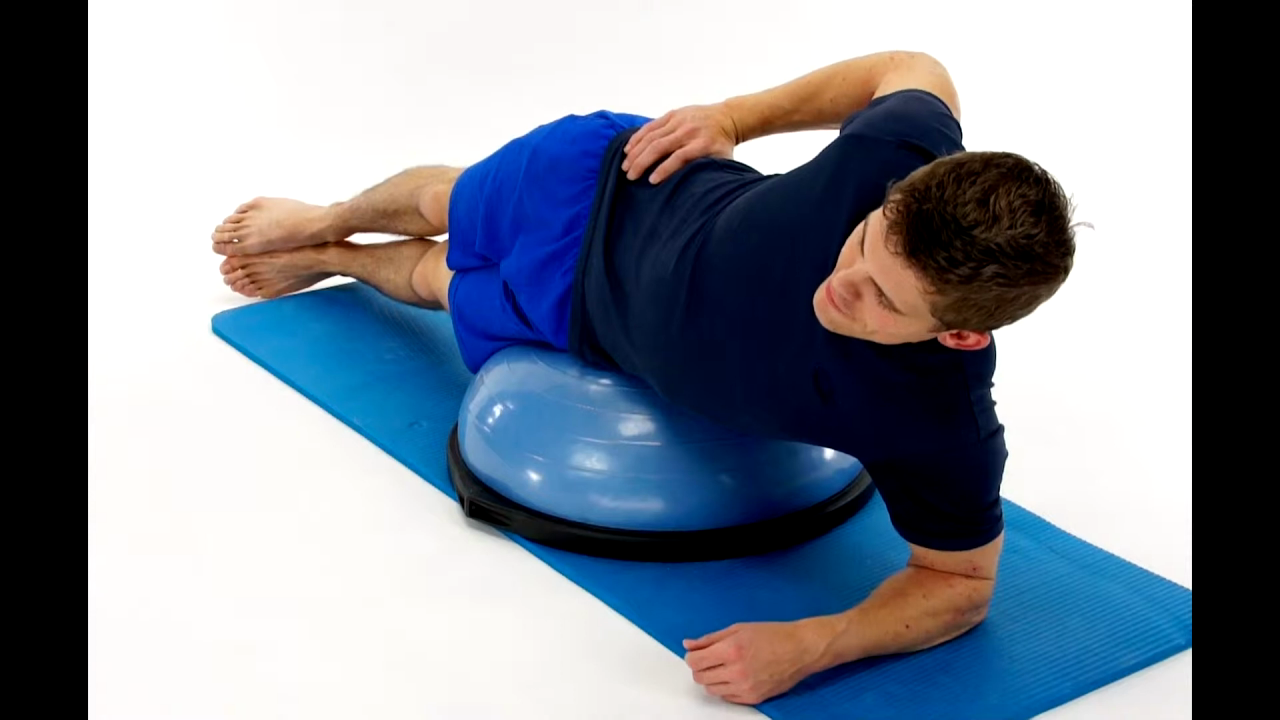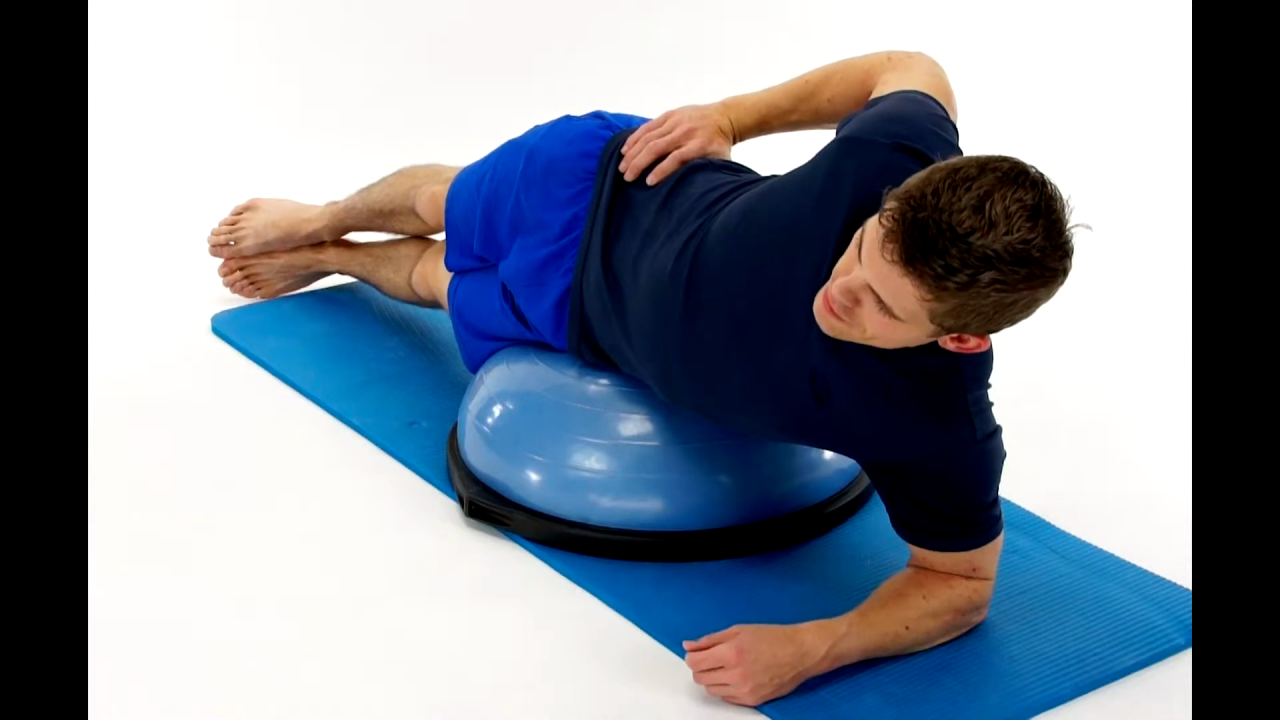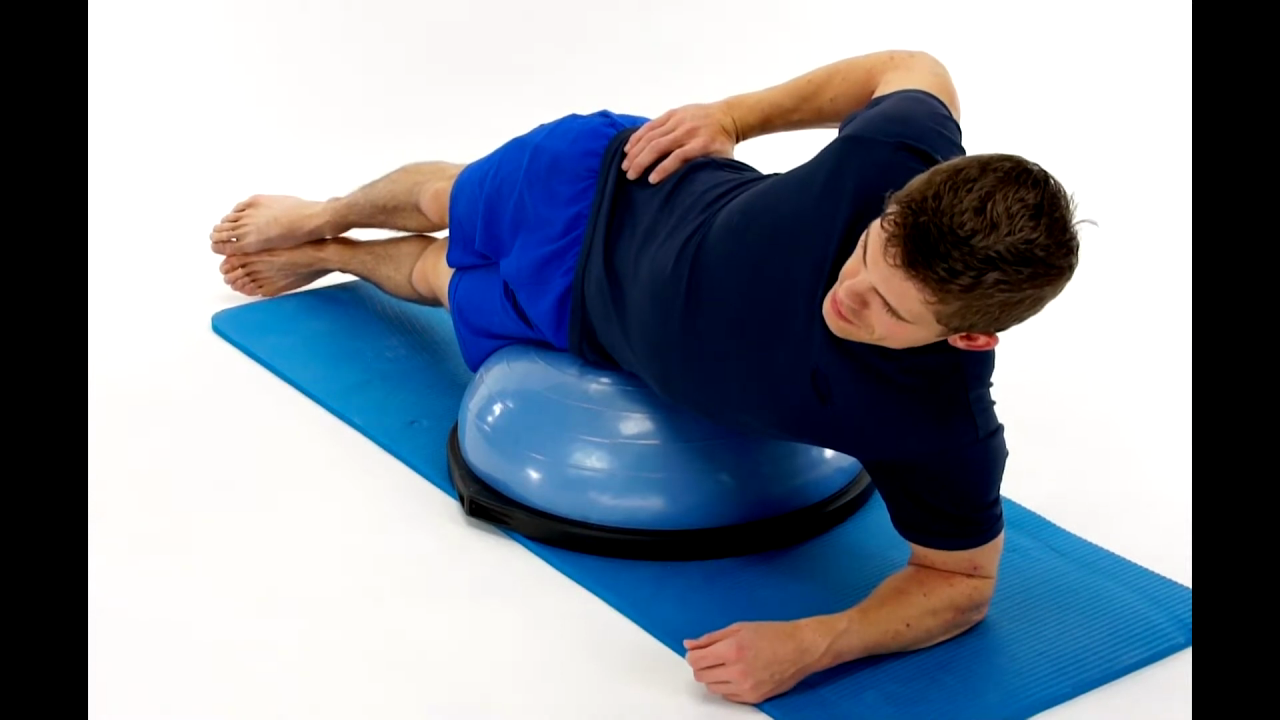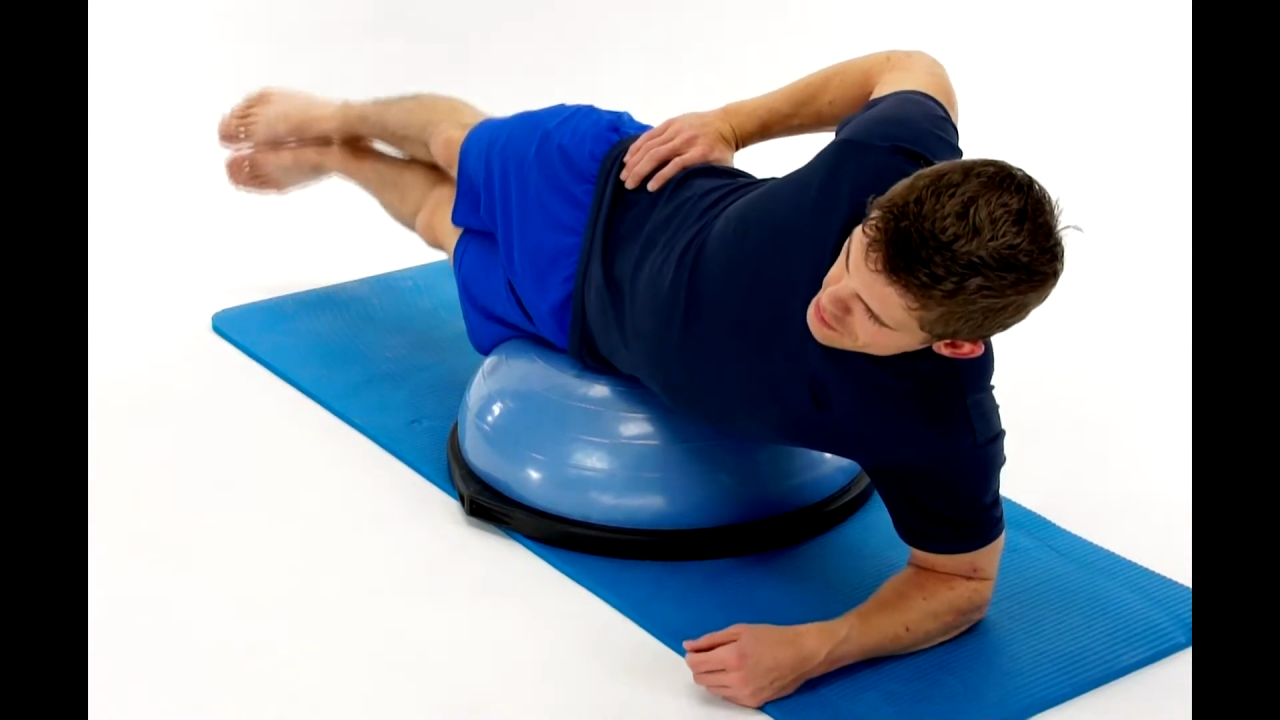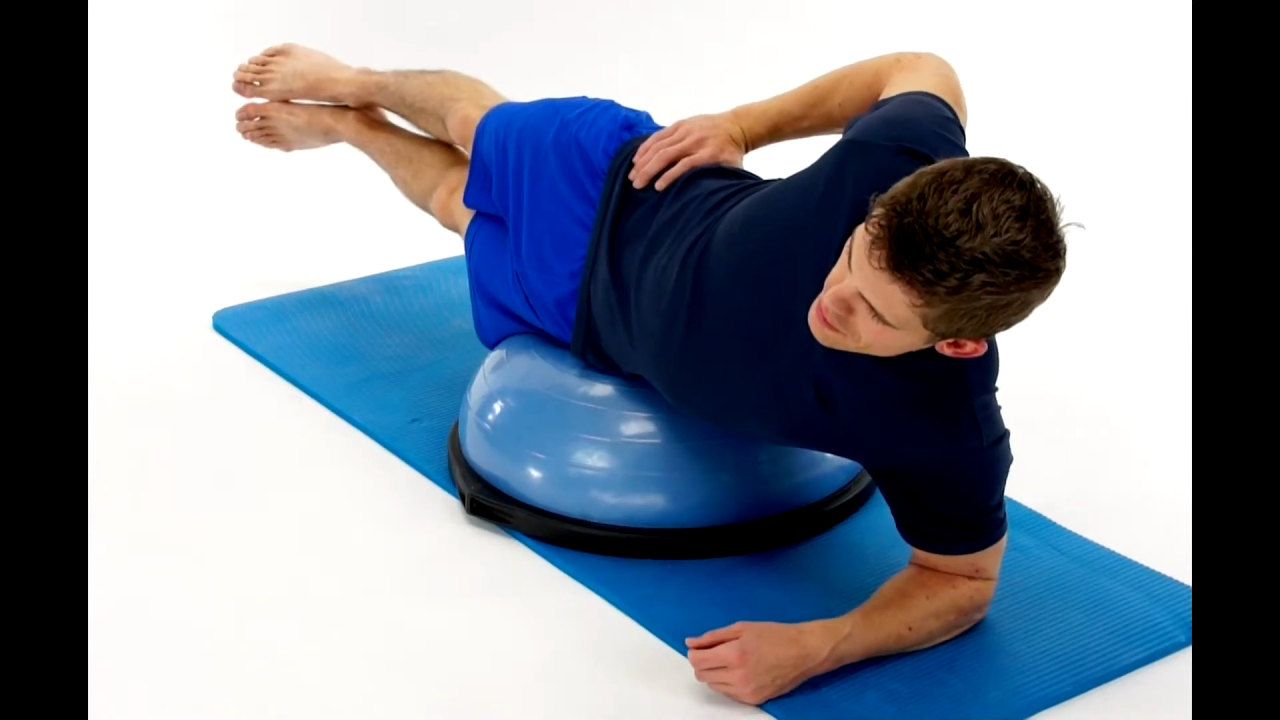
dt=1s
person 1, frame 1
left shoulder: (945, 432)
right shoulder: (907, 155)
left elbow: (962, 582)
right elbow: (915, 68)
left wrist: (810, 644)
right wrist: (735, 116)
left knee: (446, 281)
right knee: (443, 204)
left ankle: (332, 260)
right ankle: (323, 223)
person 1, frame 2
left shoulder: (943, 434)
right shoulder: (899, 157)
left elbow: (962, 582)
right elbow: (912, 68)
left wrist: (811, 646)
right wrist: (732, 115)
left knee: (444, 281)
right knee: (441, 205)
left ankle: (331, 259)
right ankle: (320, 221)
person 1, frame 3
left shoulder: (944, 433)
right shoulder: (903, 155)
left elbow: (962, 580)
right elbow: (913, 70)
left wrist: (809, 643)
right wrist: (734, 114)
right hip: (594, 177)
left knee: (443, 280)
right knee: (444, 198)
left ankle: (329, 257)
right ankle: (321, 218)
person 1, frame 4
left shoulder: (944, 436)
right shoulder: (899, 160)
left elbow: (960, 580)
right elbow: (910, 68)
left wrist: (810, 648)
right wrist: (733, 121)
right hip: (590, 177)
left knee: (445, 219)
right knee: (451, 140)
left ankle: (334, 154)
right ankle: (329, 136)
person 1, frame 5
left shoulder: (949, 438)
right shoulder: (906, 158)
left elbow: (962, 580)
right elbow: (922, 70)
left wrist: (813, 646)
right wrist: (740, 123)
right hip: (601, 176)
left knee: (457, 200)
right knee: (466, 120)
left ankle: (346, 126)
right ankle: (347, 93)
